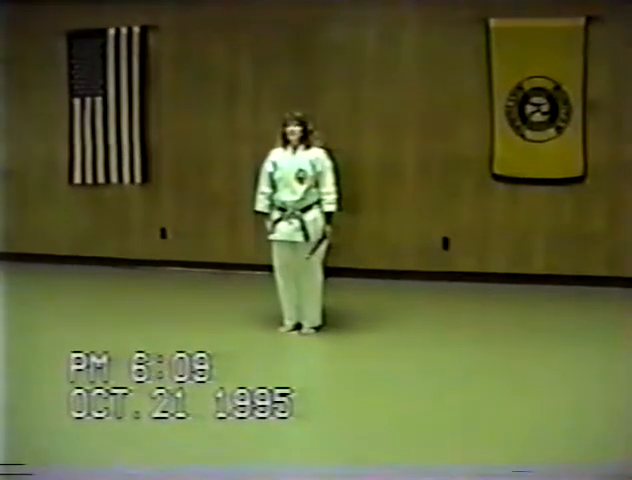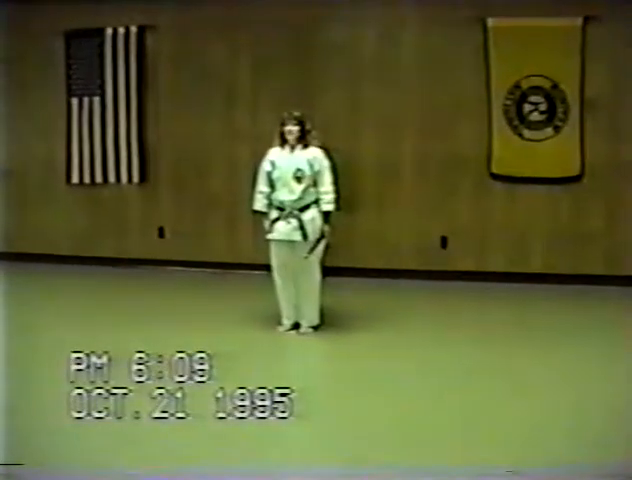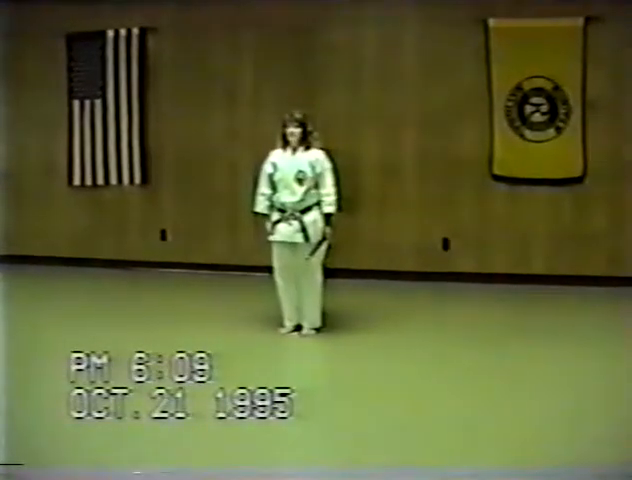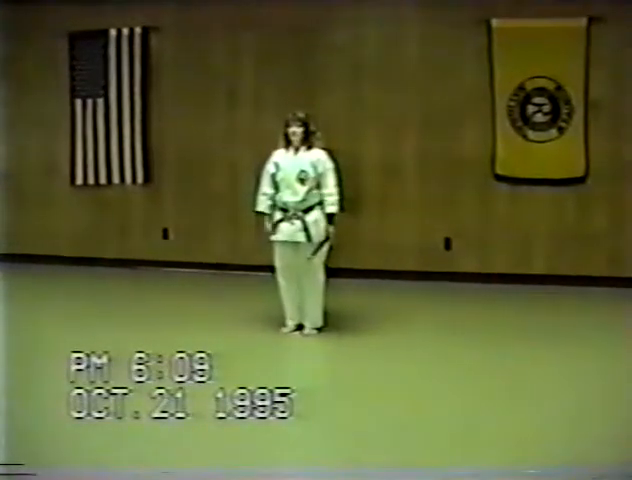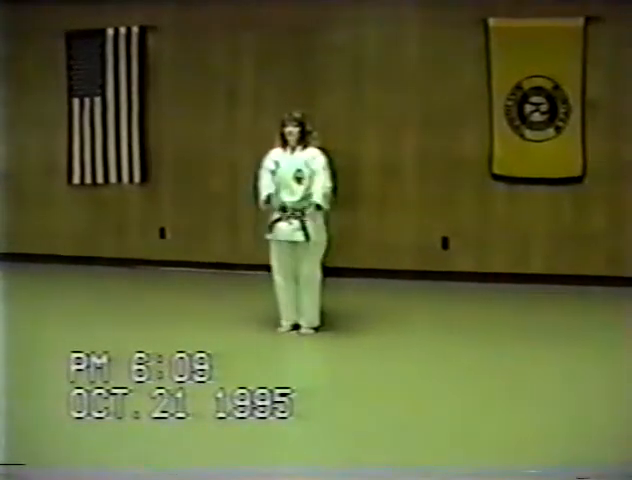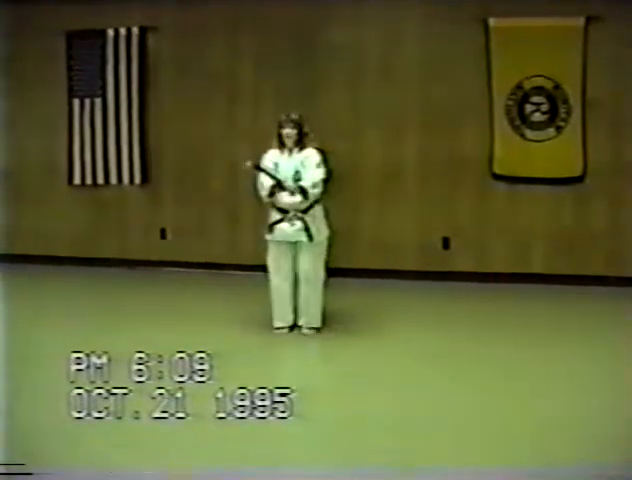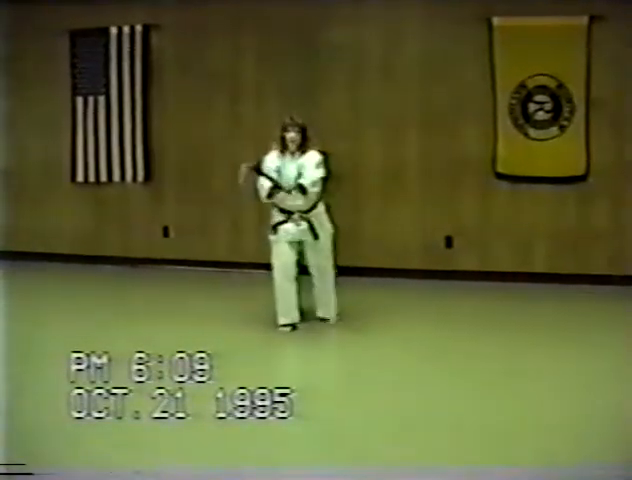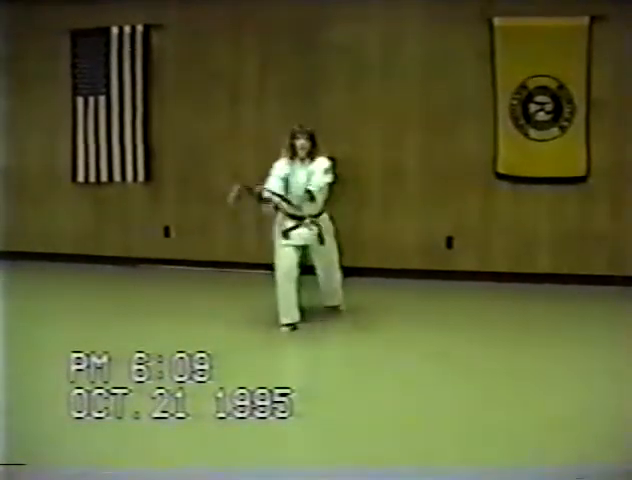
dt=0.2s
person 1, frame 1
left shoulder: (317, 156)
right shoulder: (275, 156)
left elbow: (328, 189)
right elbow: (265, 188)
left wrist: (328, 220)
right wrist: (267, 216)
left hip: (309, 220)
right hip: (282, 220)
left knee: (310, 271)
right knee: (284, 270)
left ankle: (311, 320)
right ankle: (290, 319)
person 1, frame 2
left shoulder: (315, 155)
right shoulder: (272, 155)
left elbow: (326, 189)
right elbow: (263, 187)
left wrist: (326, 219)
right wrist: (265, 216)
left hip: (307, 219)
right hip: (280, 219)
left knee: (307, 270)
right knee: (282, 270)
left ankle: (309, 319)
right ankle: (288, 318)
person 1, frame 3
left shoulder: (317, 157)
right shoulder: (274, 157)
left elbow: (328, 191)
right elbow: (264, 189)
left wrist: (327, 222)
right wrist: (267, 218)
left hip: (309, 221)
right hip: (282, 221)
left knee: (309, 273)
right knee: (284, 272)
left ankle: (311, 322)
right ankle: (291, 320)
person 1, frame 4
left shoulder: (319, 157)
right shoulder: (277, 157)
left elbow: (330, 190)
right elbow: (266, 189)
left wrist: (330, 221)
right wrist: (267, 216)
left hip: (311, 220)
right hip: (284, 221)
left knee: (311, 272)
right knee: (286, 272)
left ankle: (313, 321)
right ankle: (293, 319)
person 1, frame 5
left shoulder: (314, 155)
right shoulder: (273, 156)
left elbow: (322, 185)
right elbow: (265, 182)
left wrist: (314, 207)
right wrist: (268, 200)
left hip: (308, 220)
right hip: (281, 220)
left knee: (308, 272)
right knee: (282, 272)
left ankle: (309, 321)
right ankle: (288, 319)
person 1, frame 6
left shoulder: (312, 155)
right shoulder: (270, 156)
left elbow: (315, 181)
right elbow: (264, 182)
left wrist: (298, 190)
right wrist: (273, 191)
left hip: (309, 220)
right hip: (280, 220)
left knee: (310, 272)
right knee: (279, 272)
left ankle: (310, 321)
right ankle: (283, 321)
person 1, frame 7
left shoulder: (313, 158)
right shoulder: (272, 158)
left elbow: (313, 181)
right elbow: (265, 183)
left wrist: (296, 188)
right wrist: (271, 190)
left hip: (312, 219)
right hip: (283, 220)
left knee: (321, 267)
right knee: (283, 270)
left ankle: (327, 312)
right ankle: (287, 318)
person 1, frame 8
left shoulder: (323, 164)
right shoulder: (282, 165)
left elbow: (318, 186)
right elbow: (272, 188)
left wrist: (304, 198)
right wrist: (269, 197)
left hip: (317, 223)
right hip: (288, 224)
left knee: (328, 266)
right knee: (286, 270)
left ankle: (333, 301)
right ankle: (288, 318)
